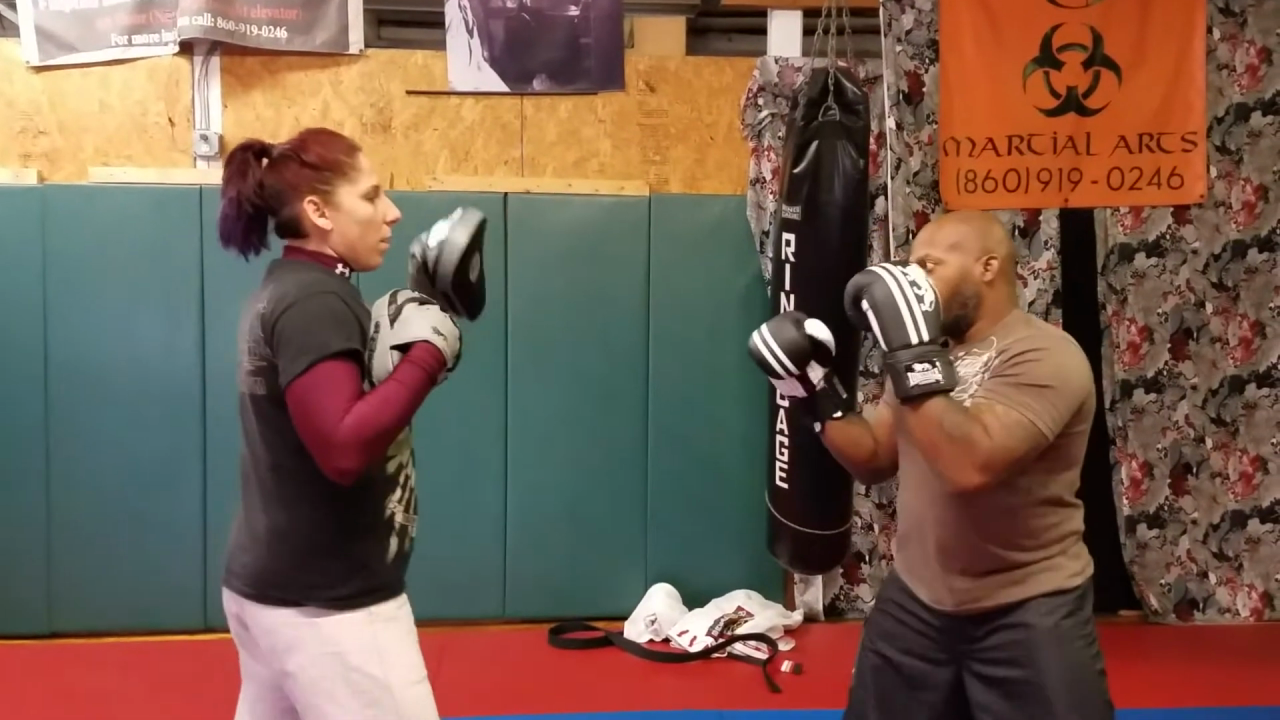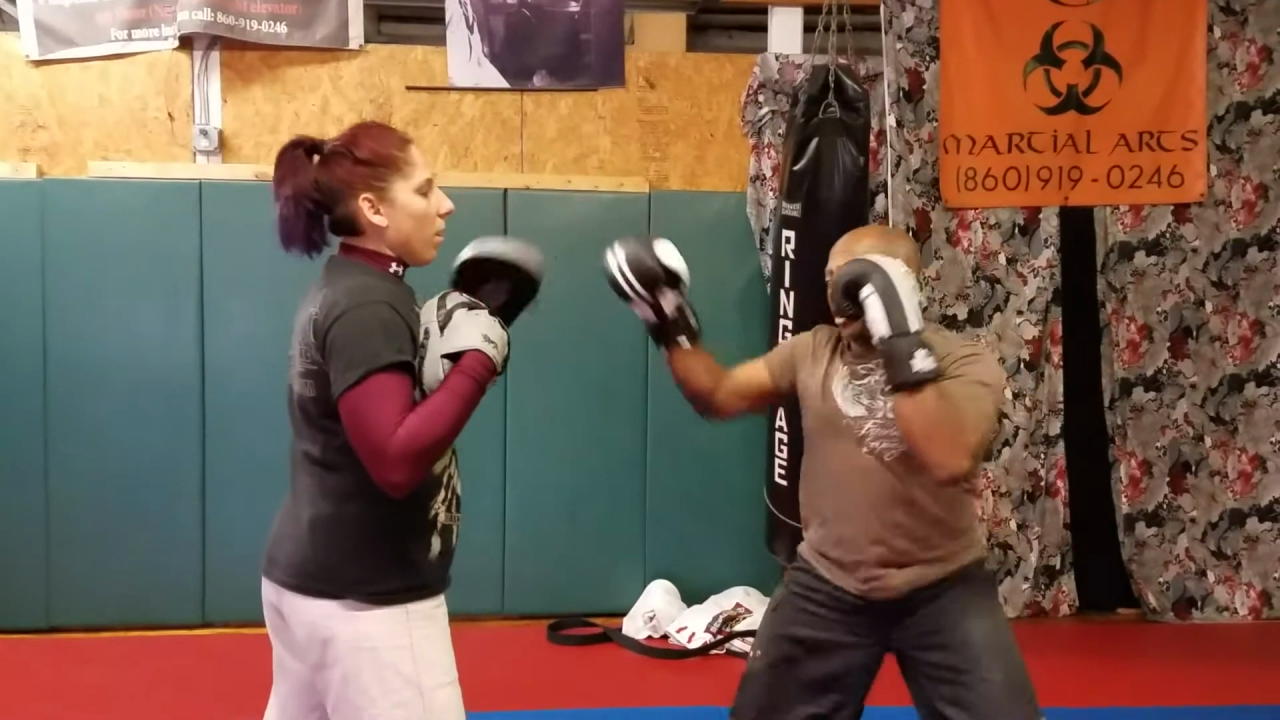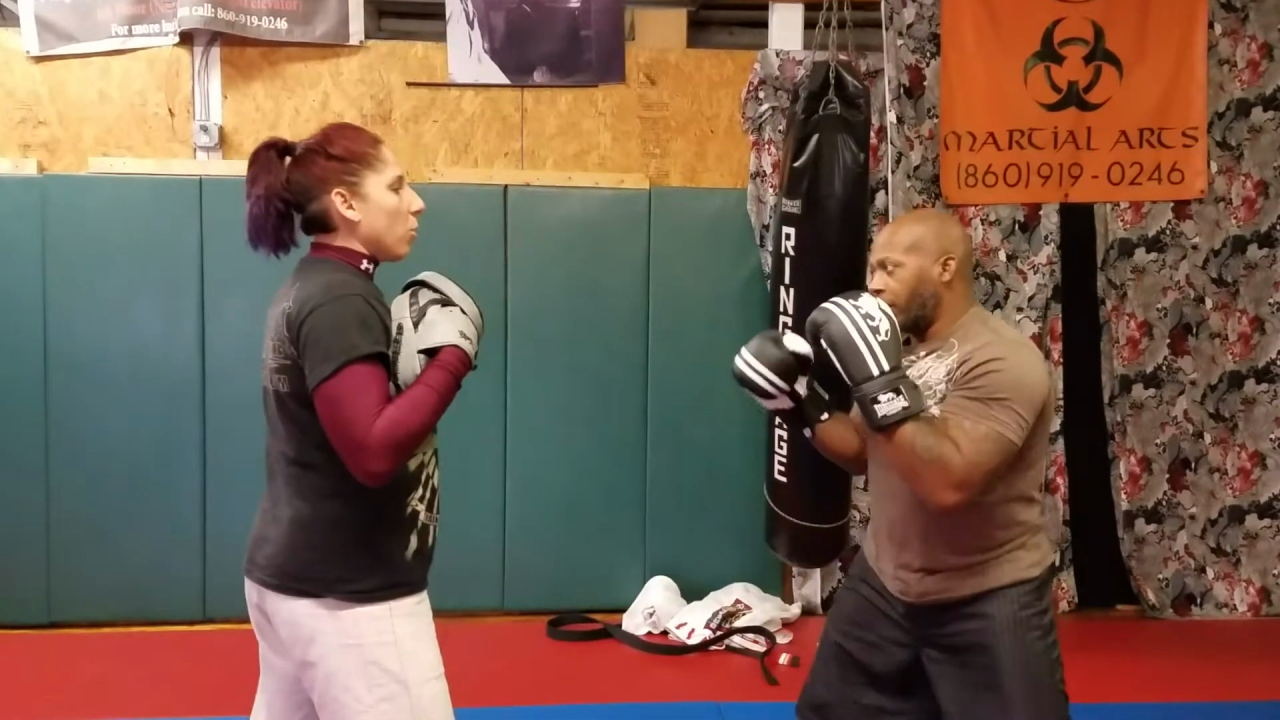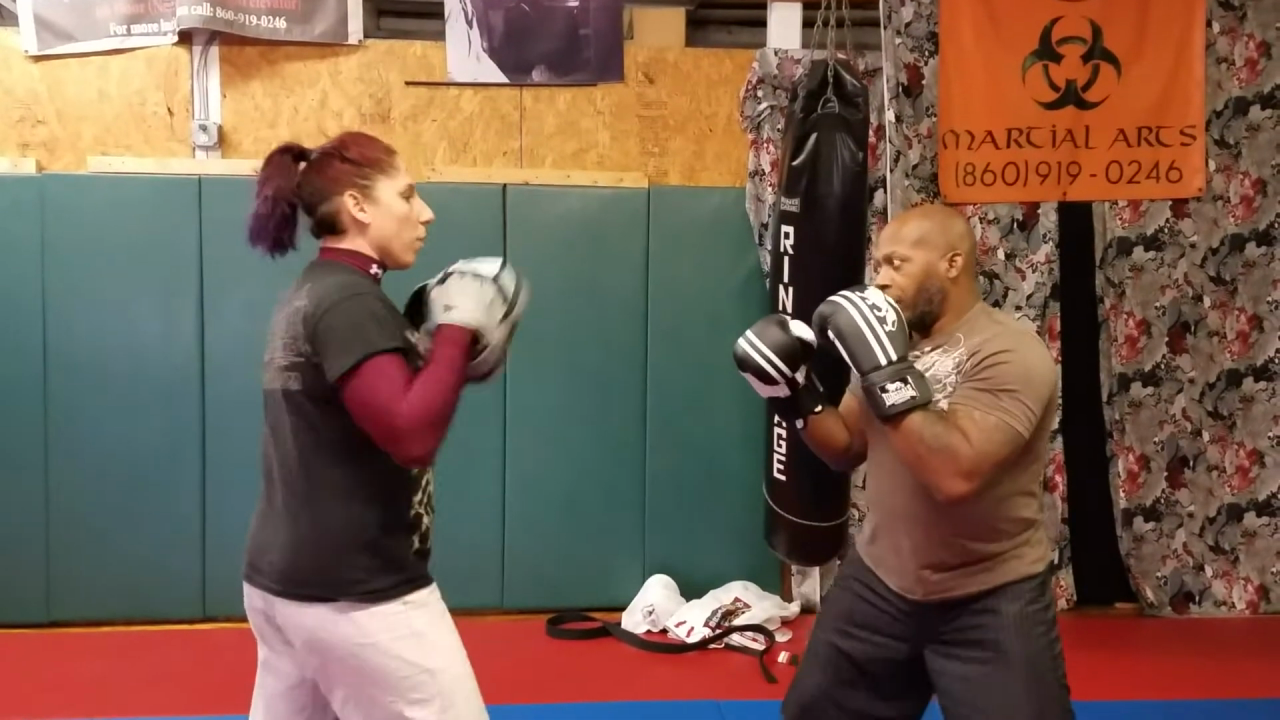
dt=0.5s
person 1, frame 1
left shoulder: (286, 291)
right shoulder: (315, 302)
left elbow: (344, 410)
right elbow: (344, 449)
left wrist: (425, 306)
right wrist: (427, 355)
left hip: (268, 586)
right hip: (333, 599)
person 1, frame 2
left shoulder: (344, 290)
right shoulder: (365, 308)
left elbow: (396, 390)
right elbow: (395, 461)
left wrist: (465, 321)
right wrist: (477, 361)
right hip: (367, 596)
person 1, frame 3
left shoulder: (312, 289)
right shoulder: (340, 303)
right elbow: (374, 452)
right wrist: (452, 357)
left hip: (289, 576)
right hip: (350, 594)
person 1, frame 4
left shoulder: (310, 296)
right shoulder: (350, 302)
right elbow: (412, 436)
left wrist: (426, 344)
right wrist: (460, 328)
left hip: (283, 578)
right hip: (356, 589)
person 2, frame 1
left shoulder: (1044, 356)
right shoulder: (929, 351)
left elbow: (969, 467)
right elbow: (873, 459)
left wrist: (911, 356)
right wrist: (818, 393)
left hip: (1029, 611)
right hip: (917, 599)
person 2, frame 2
left shoulder: (966, 363)
right shoulder: (814, 350)
left elbow: (950, 459)
right elbow: (720, 395)
left wrist: (905, 345)
right wrist: (667, 320)
left hip: (942, 588)
right hip: (828, 586)
person 2, frame 3
left shoulder: (1003, 360)
right shoulder: (893, 345)
left elbow: (947, 483)
right elbow: (863, 451)
left wrist: (879, 381)
right wrist: (803, 403)
left hip: (989, 601)
right hip: (884, 584)
person 2, frame 4
left shoulder: (1009, 353)
right shoulder: (884, 337)
left elbow: (955, 476)
right elbow: (846, 449)
left wrist: (888, 374)
right wrist: (795, 395)
left hip: (989, 598)
right hip: (880, 581)
